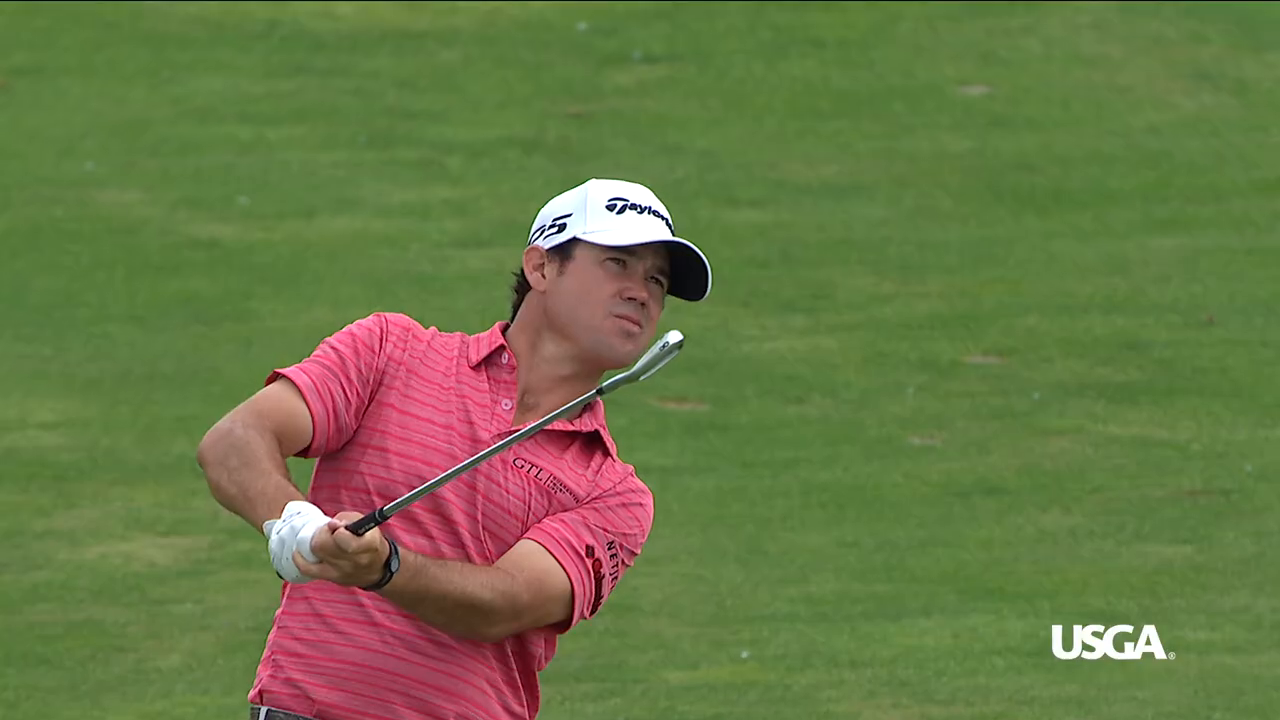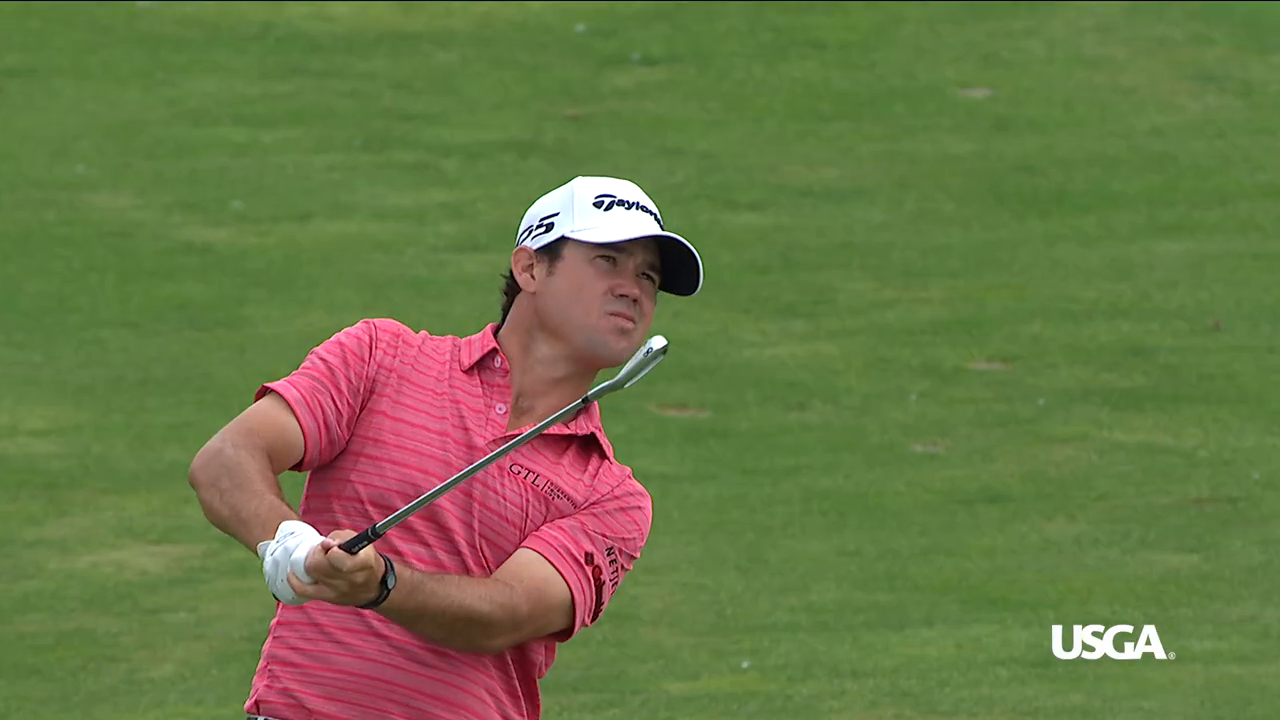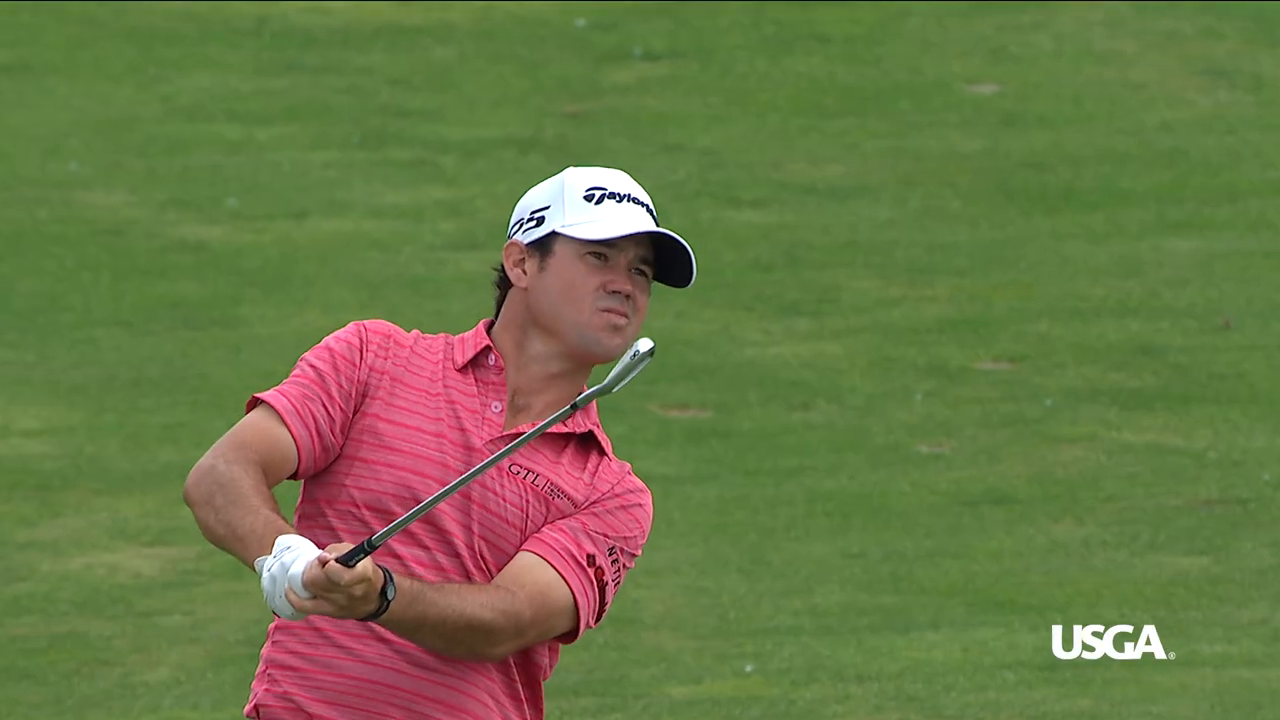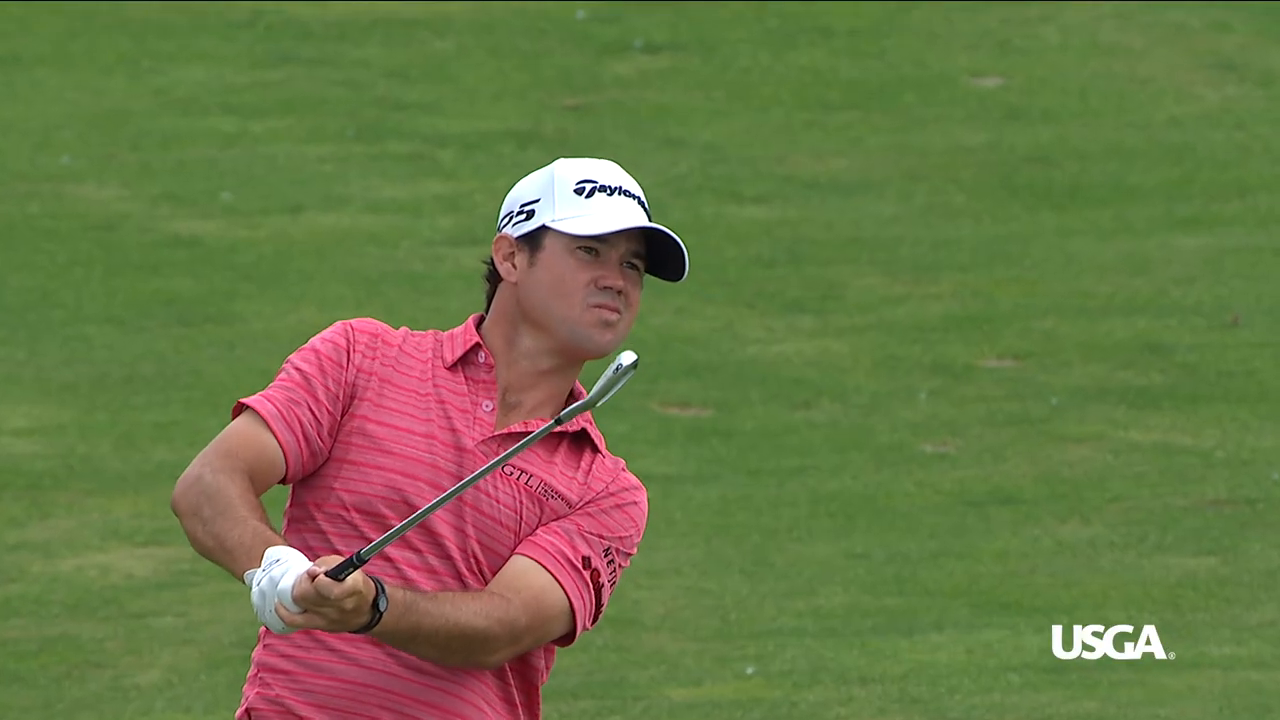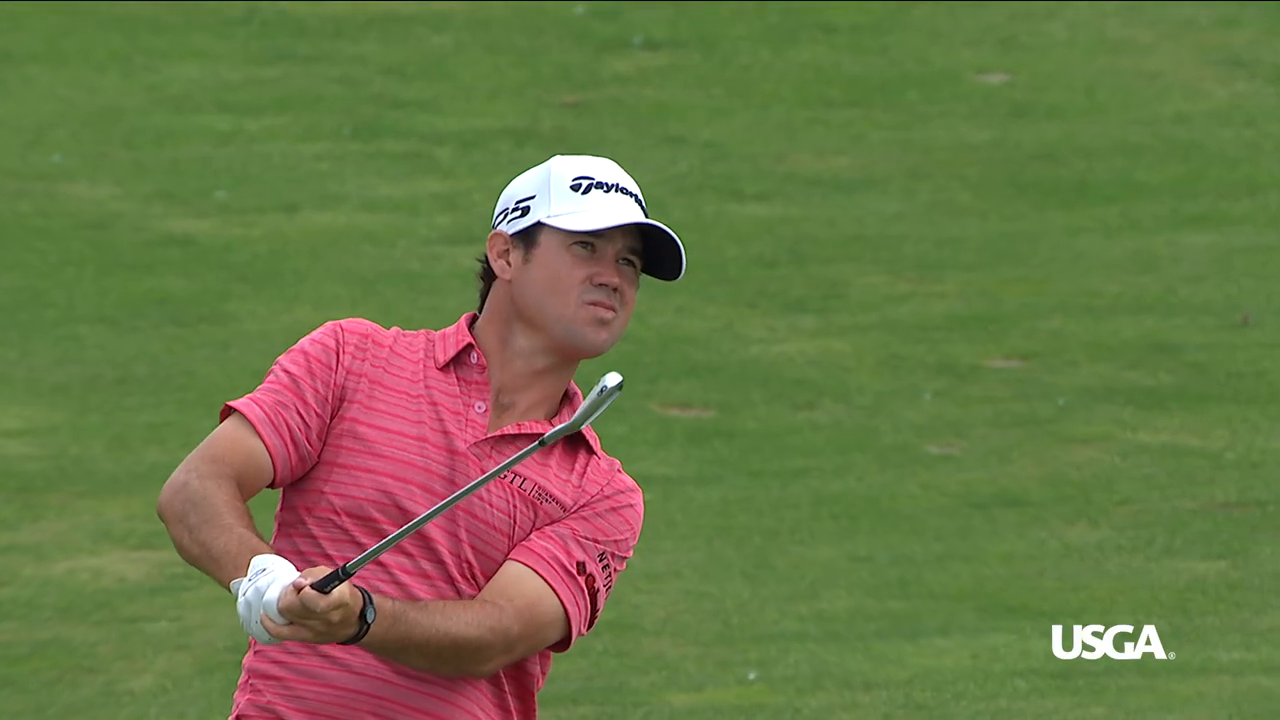
dt=0.3s
person 1, frame 1
left shoulder: (619, 500)
right shoulder: (388, 350)
left elbow: (506, 605)
right elbow: (230, 442)
left wrist: (383, 569)
right wrist: (290, 520)
person 1, frame 2
left shoulder: (616, 503)
right shoulder: (380, 355)
left elbow: (506, 616)
right elbow: (223, 461)
left wrist: (379, 586)
right wrist: (285, 540)
person 1, frame 3
left shoulder: (616, 500)
right shoulder: (373, 356)
left elbow: (507, 623)
right elbow: (218, 475)
left wrist: (378, 597)
right wrist: (283, 555)
person 1, frame 4
left shoulder: (610, 498)
right shoulder: (361, 354)
left elbow: (502, 629)
right elbow: (206, 484)
left wrist: (370, 609)
right wrist: (274, 567)
person 1, frame 5
left shoulder: (605, 500)
right shoulder: (351, 356)
left elbow: (494, 637)
right elbow: (194, 488)
left wrist: (358, 619)
right wrist: (261, 577)
